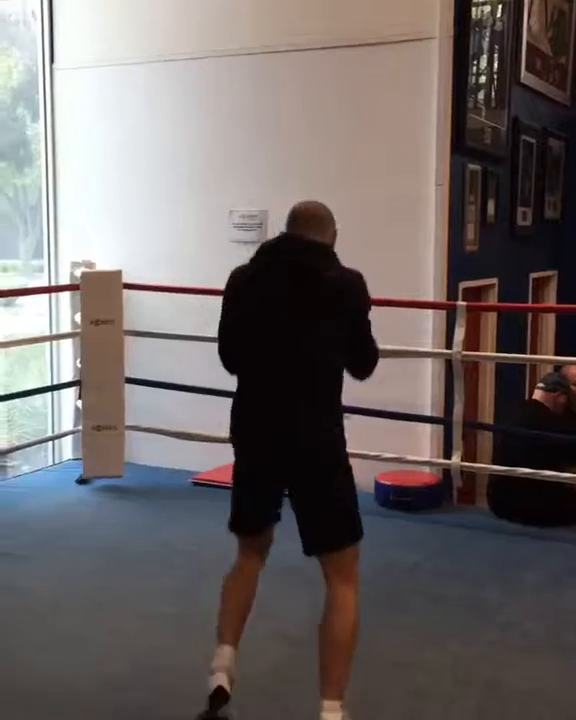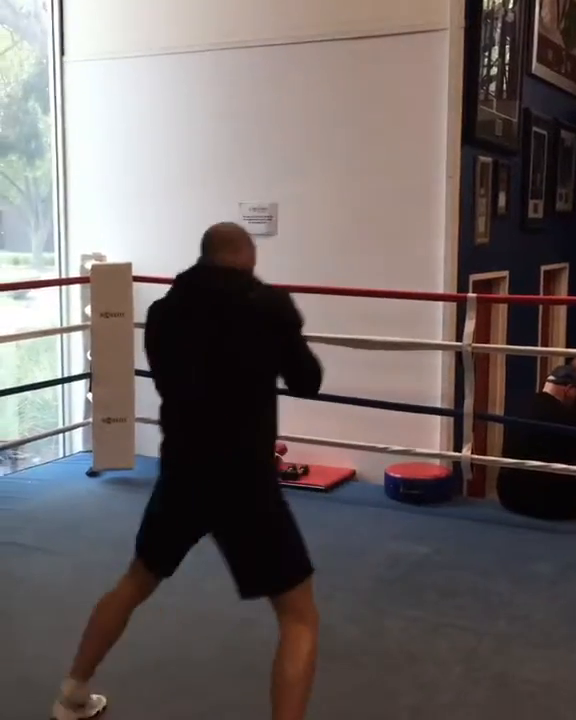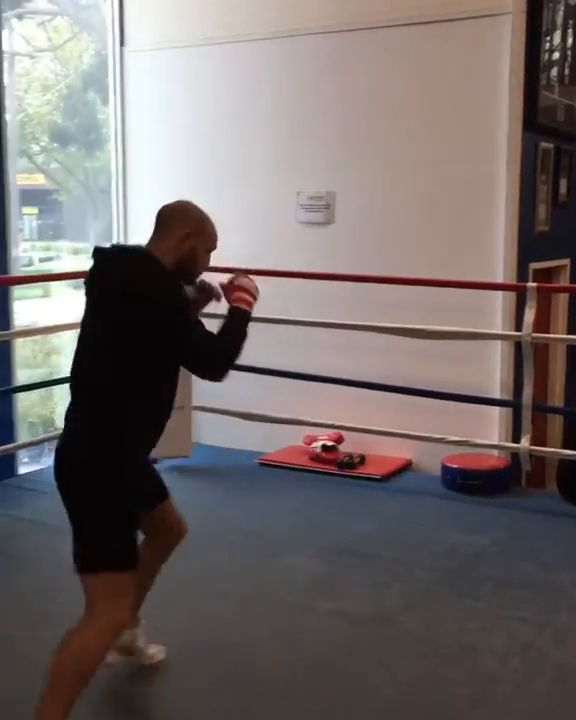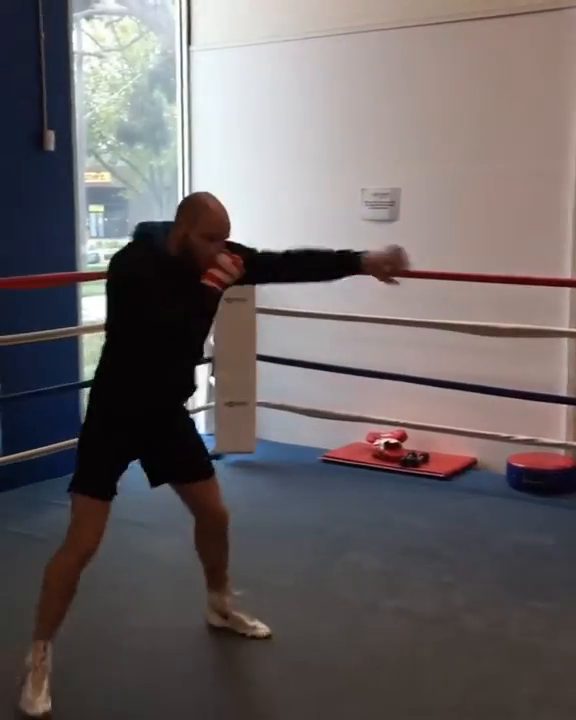
dt=0.5s
person 1, frame 1
left shoulder: (244, 279)
right shoulder: (345, 285)
right elbow: (363, 365)
left hip: (253, 439)
right hip: (316, 444)
left knee: (249, 555)
right knee: (342, 580)
left ankle: (222, 670)
person 1, frame 2
left shoulder: (163, 312)
right shoulder: (270, 305)
right elbow: (308, 382)
left hip: (180, 476)
right hip: (246, 483)
left knee: (135, 585)
right knee: (300, 620)
person 1, frame 3
left shoulder: (123, 276)
right shoulder: (150, 289)
right elbow: (211, 362)
left wrist: (205, 295)
right wrist: (240, 312)
left hip: (119, 448)
right hip: (97, 458)
left knee: (168, 531)
right knee: (106, 610)
left ankle: (123, 635)
person 1, frame 4
left shoulder: (213, 259)
right shoulder: (133, 266)
left elbow: (289, 265)
right elbow: (154, 337)
left wrist: (364, 262)
right wrist: (207, 288)
left hip: (169, 412)
right hip: (113, 414)
left knee: (214, 516)
right knee: (82, 542)
left ankle: (220, 606)
right ankle: (39, 659)
